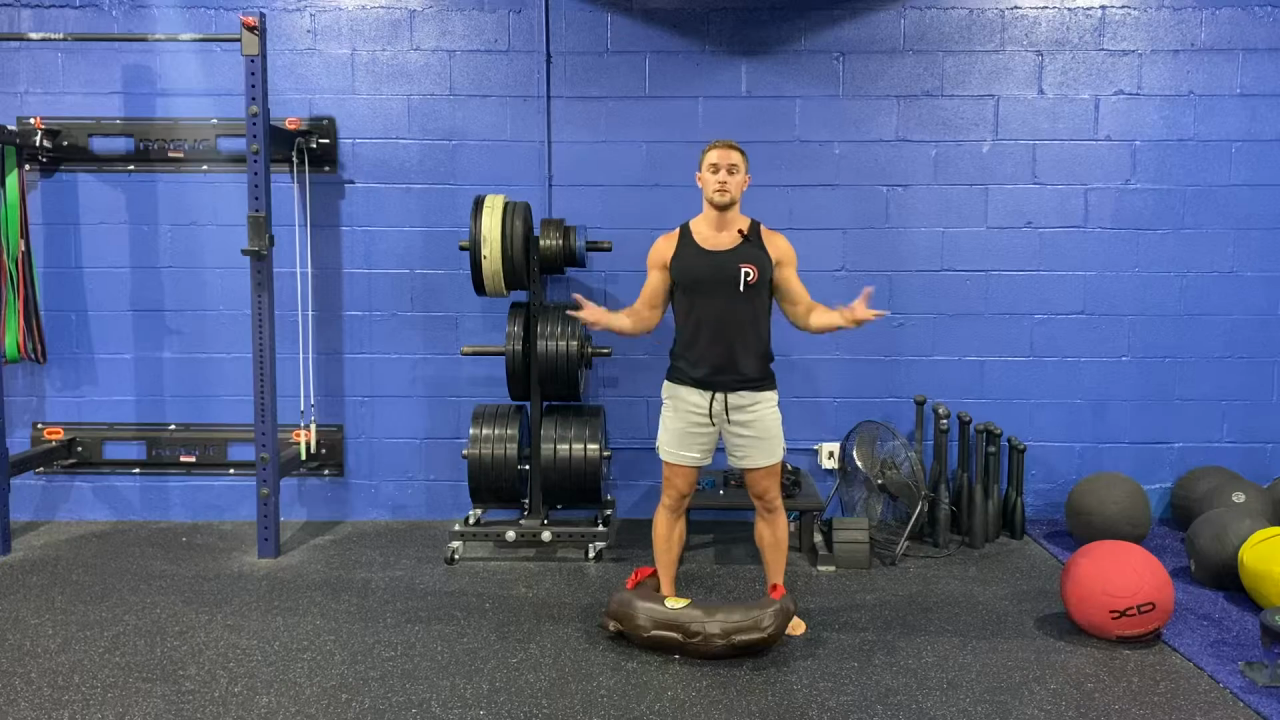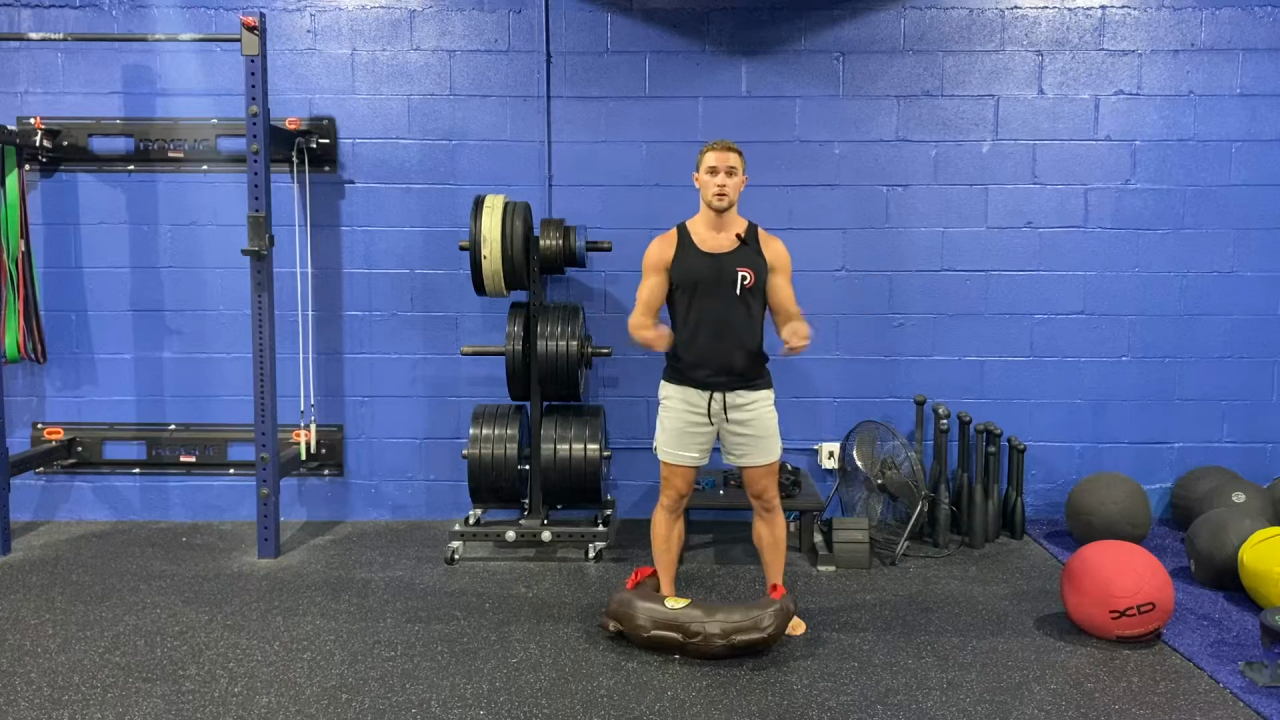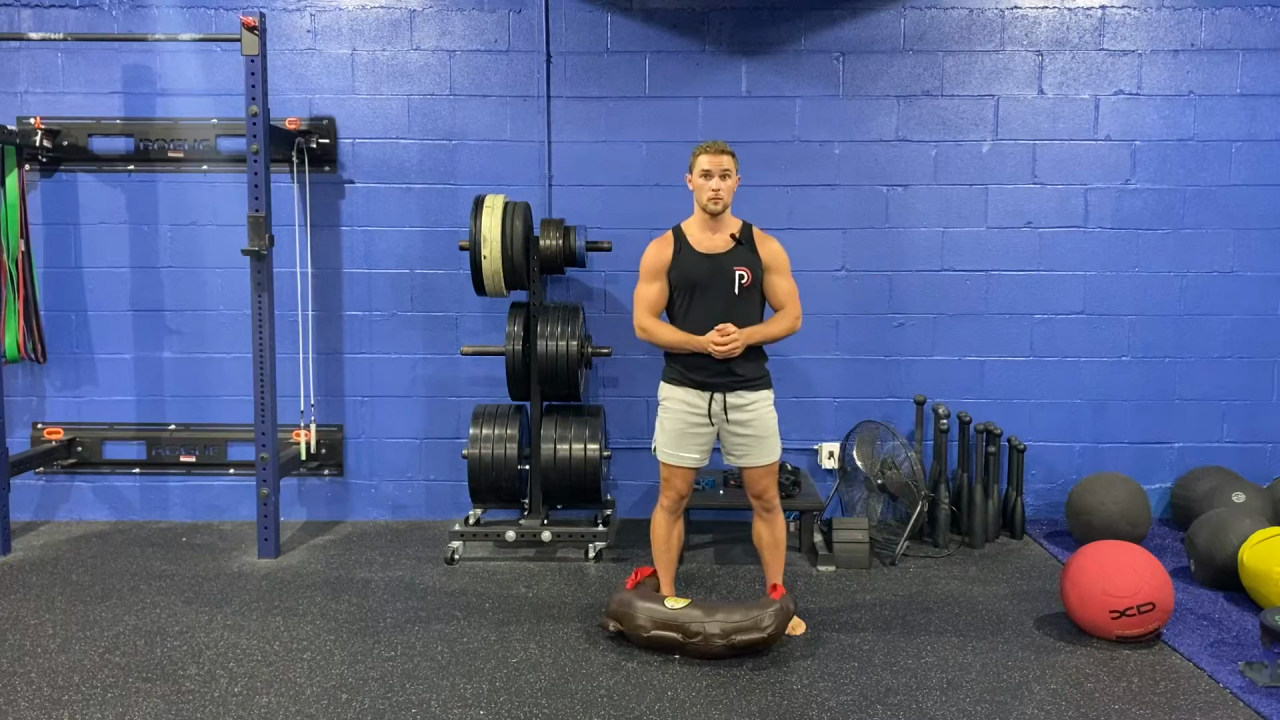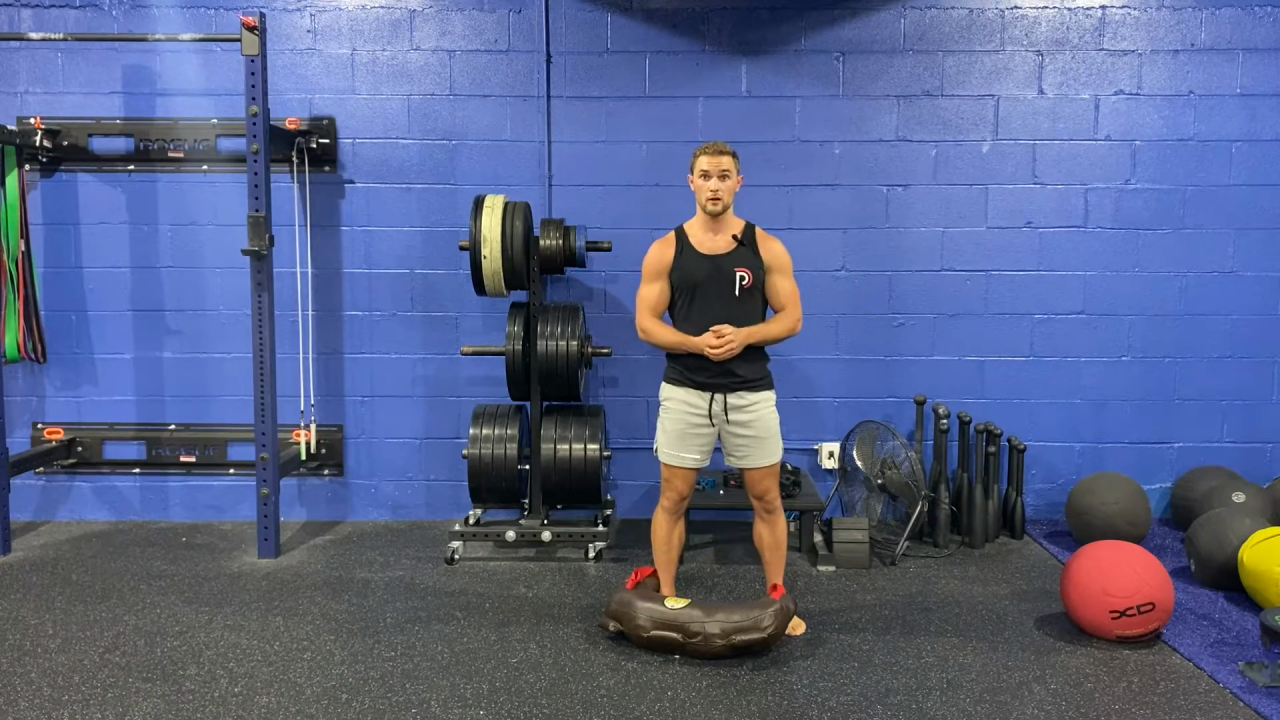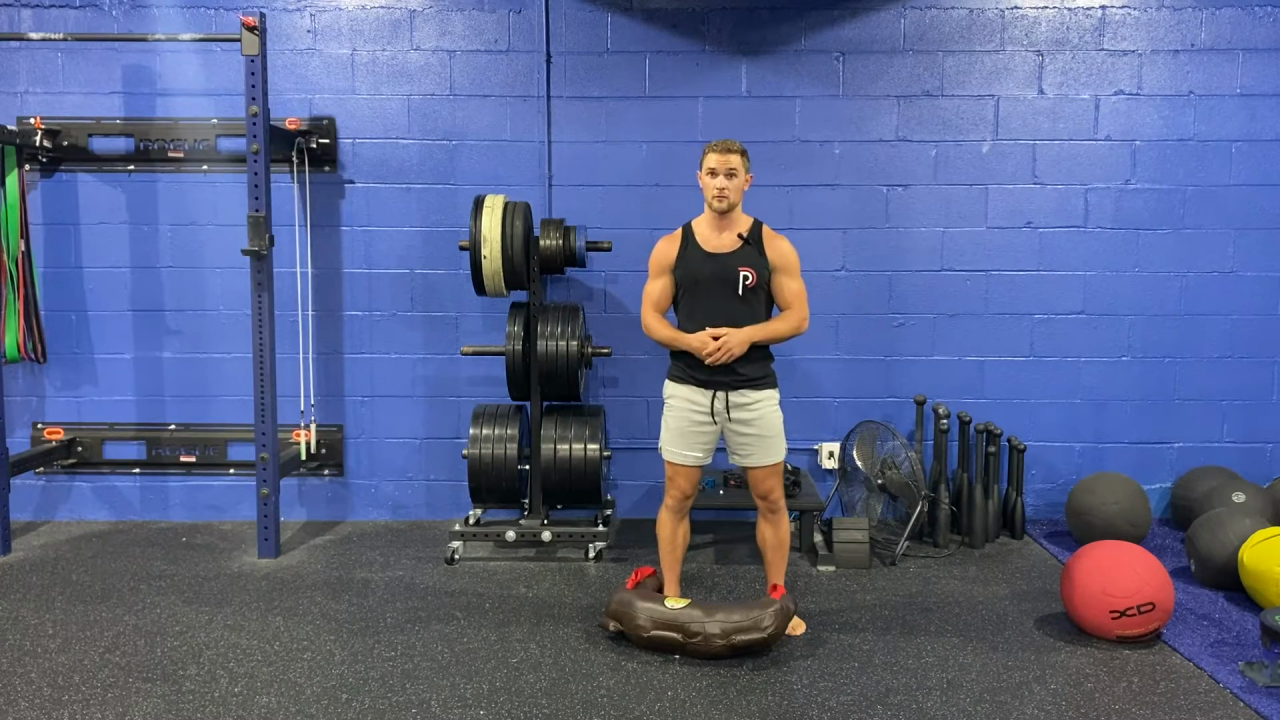
dt=0.4s
person 1, frame 1
left shoulder: (772, 244)
right shoulder: (669, 246)
left elbow: (804, 312)
right elbow: (645, 316)
left wrist: (844, 317)
right wrist: (607, 319)
left hip: (753, 392)
right hip: (687, 391)
left knee: (768, 498)
right knee: (674, 497)
right ankle: (665, 599)
person 1, frame 2
left shoulder: (768, 247)
right shoulder: (666, 246)
left elbow: (786, 314)
right elbow: (641, 316)
left wrist: (797, 331)
right wrist: (648, 334)
left hip: (750, 391)
right hip: (684, 390)
left knee: (765, 498)
right knee: (672, 496)
right ankle: (666, 600)
person 1, frame 3
left shoulder: (764, 246)
right shoulder: (663, 249)
left elbow: (791, 316)
right elbow: (645, 323)
left wrist: (745, 336)
right wrist: (701, 342)
left hip: (750, 391)
right hip: (684, 391)
left knee: (766, 498)
right knee: (672, 498)
right ankle: (666, 599)
person 1, frame 4
left shoulder: (767, 247)
right shoulder: (665, 250)
left elbow: (791, 317)
right elbow: (646, 323)
left wrist: (743, 336)
right wrist: (697, 343)
left hip: (751, 392)
right hip: (685, 392)
left knee: (767, 499)
right knee: (673, 499)
right ankle: (666, 600)
person 1, frame 5
left shoulder: (773, 246)
right shoulder: (671, 246)
left elbow: (798, 317)
right elbow: (650, 317)
left wrist: (746, 335)
right wrist: (689, 340)
left hip: (754, 390)
right hip: (688, 389)
left knee: (770, 499)
right knee: (677, 497)
right ankle: (671, 599)
